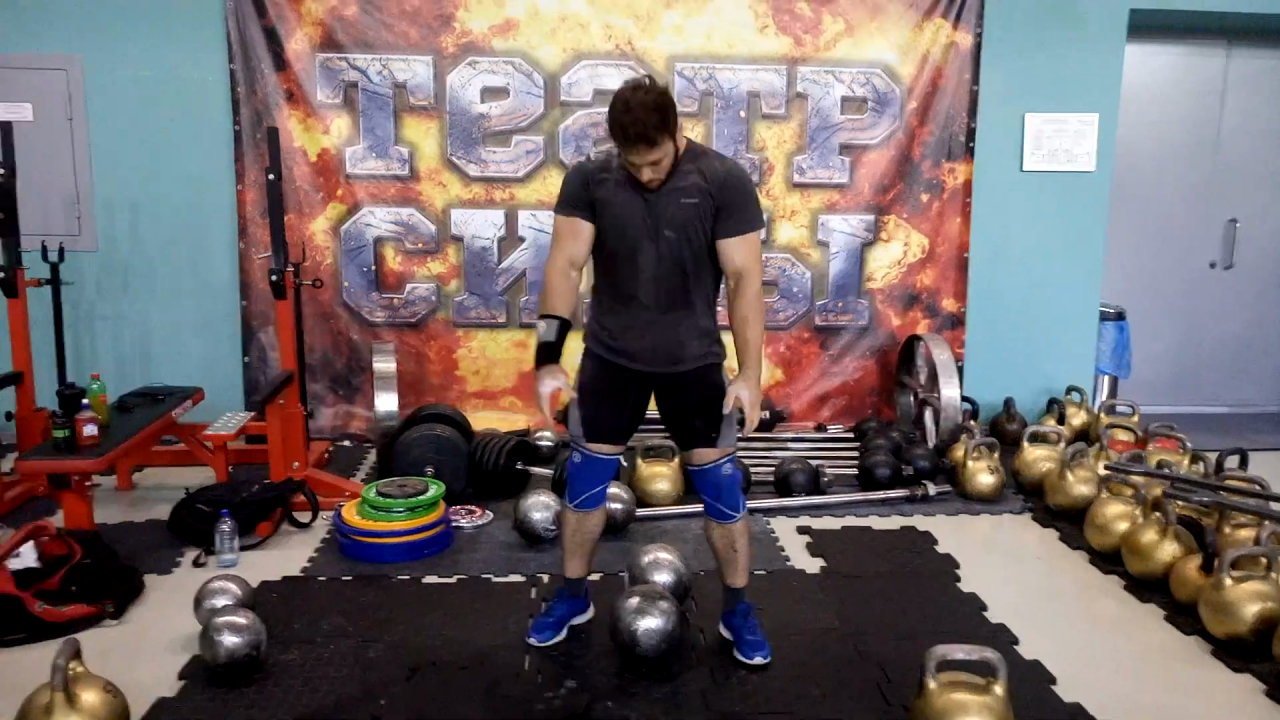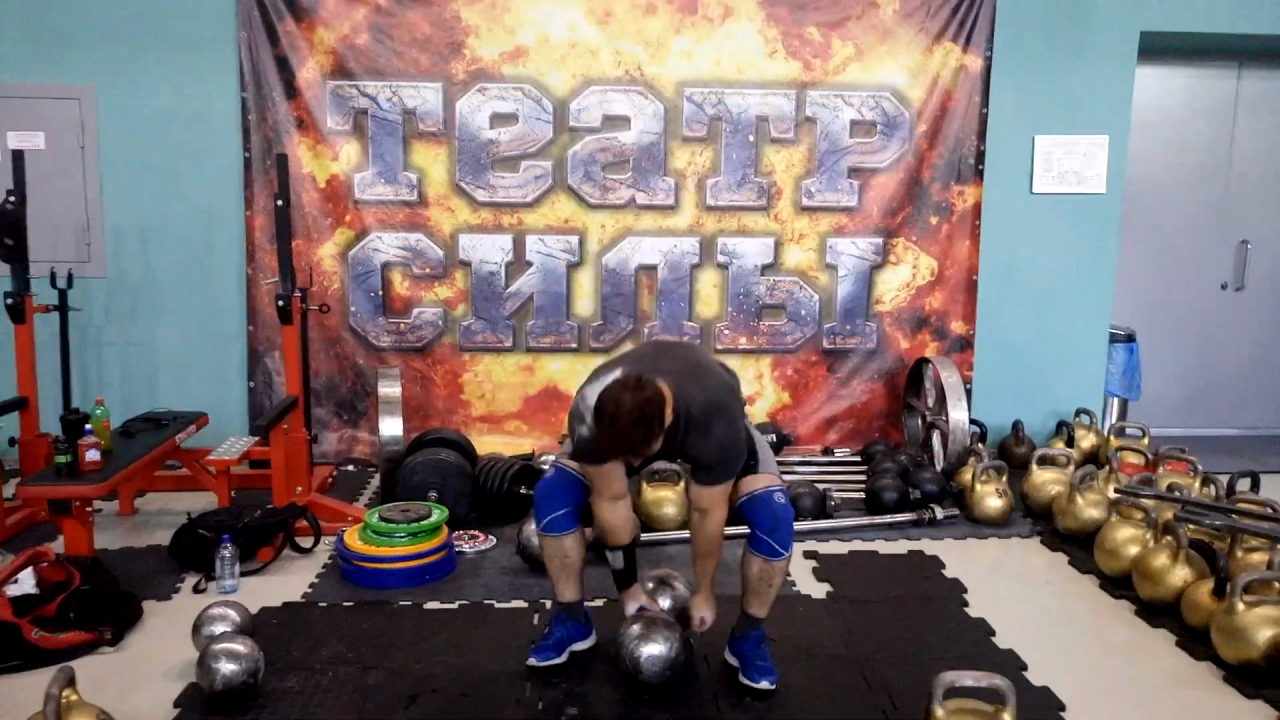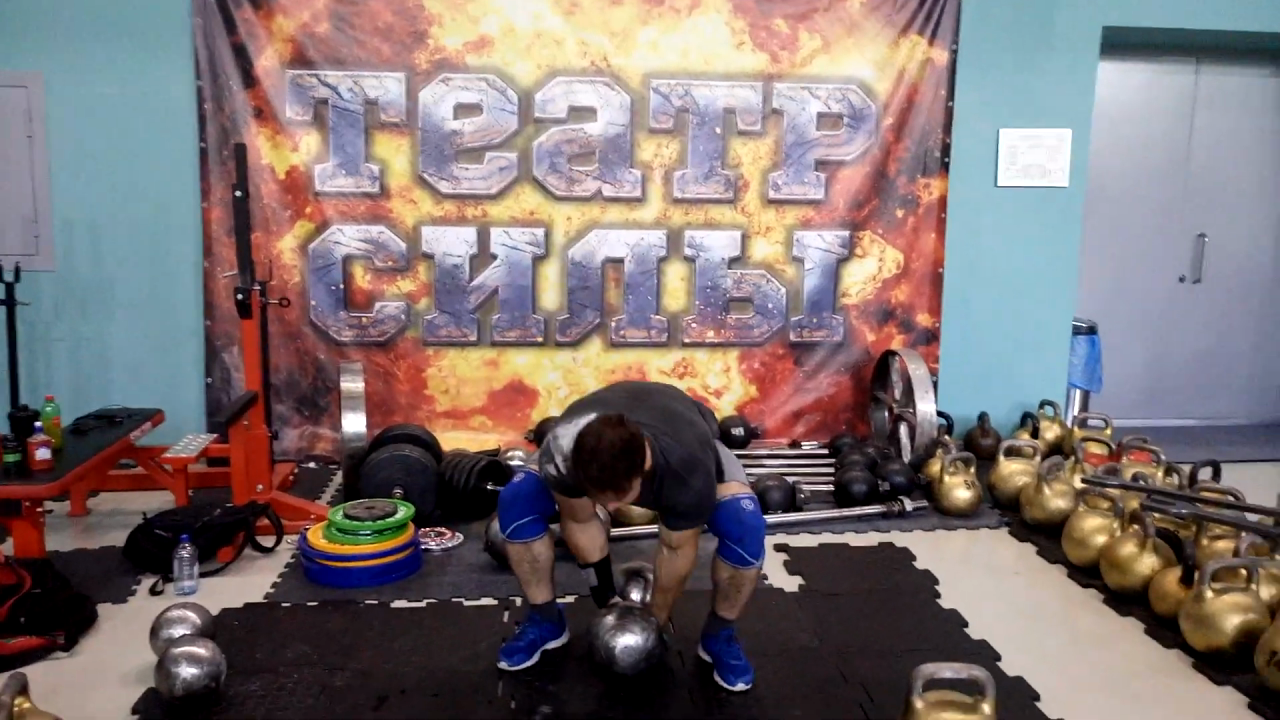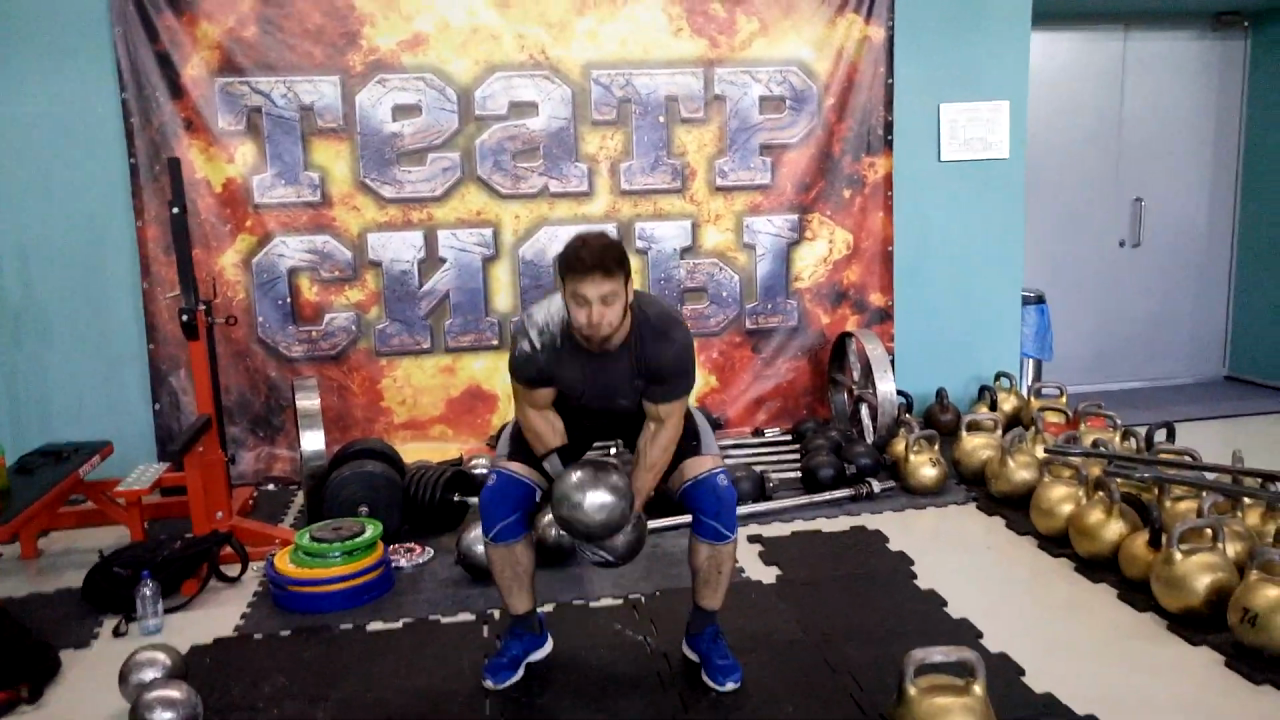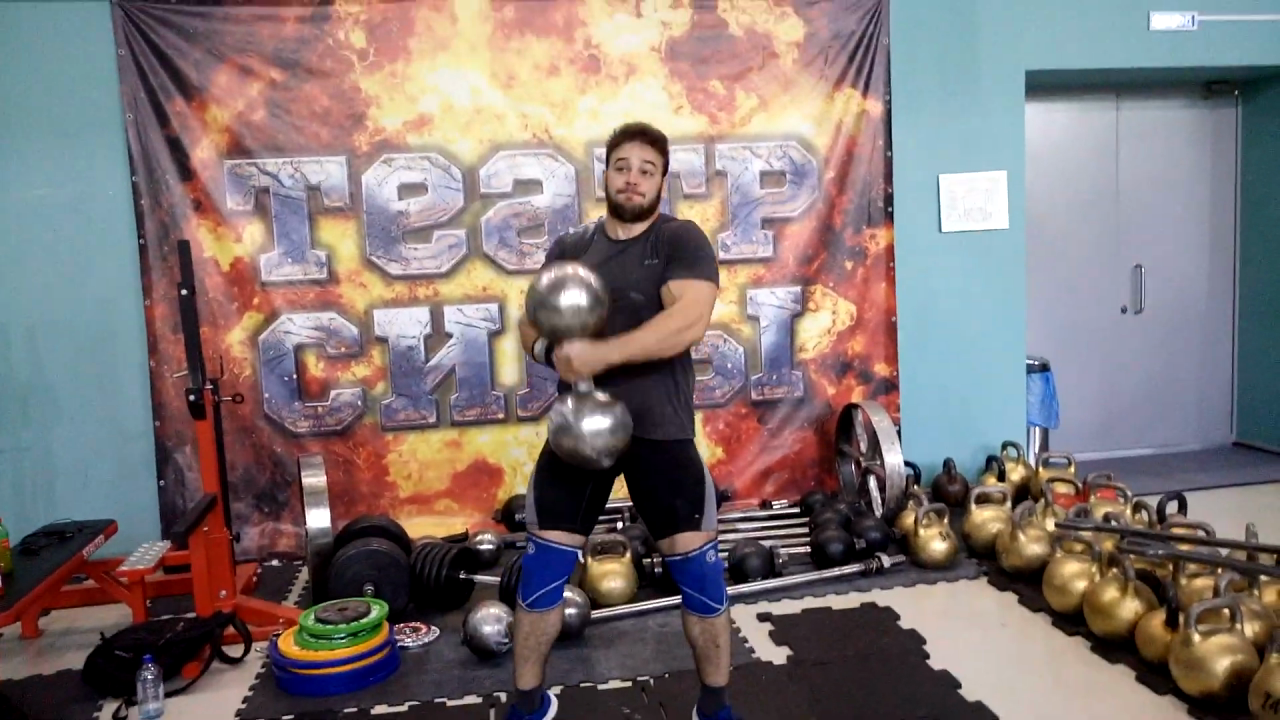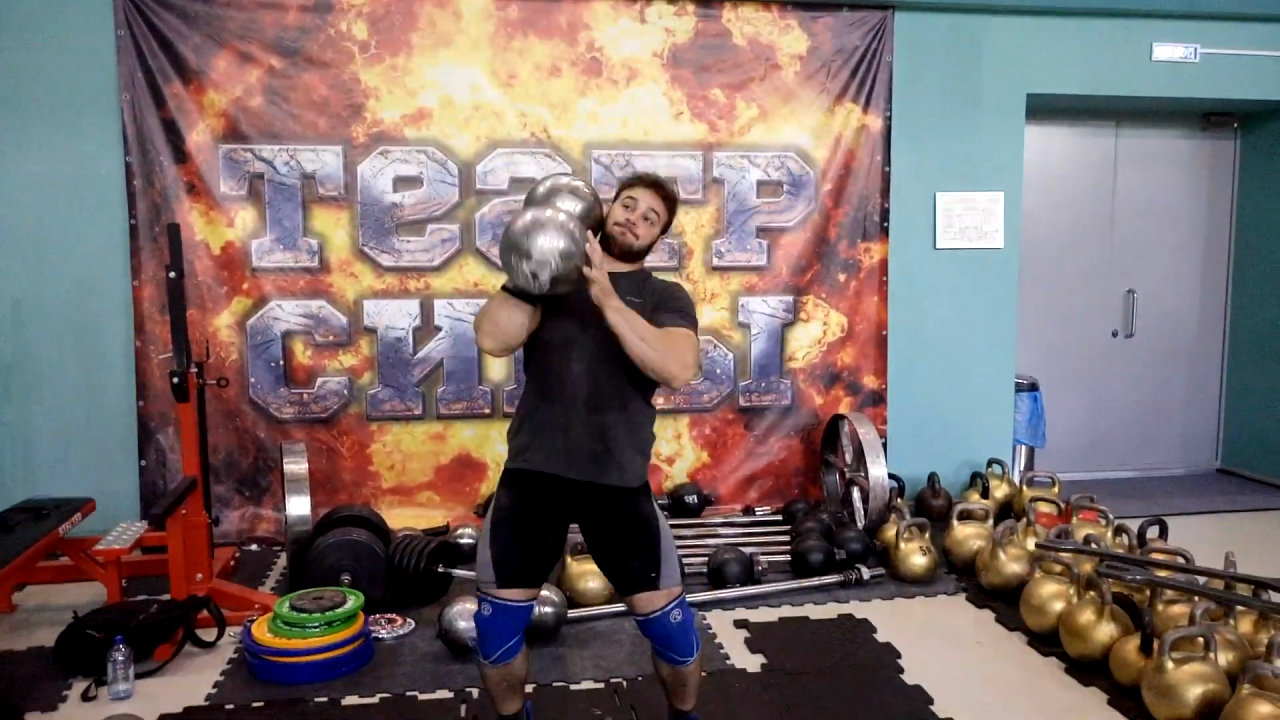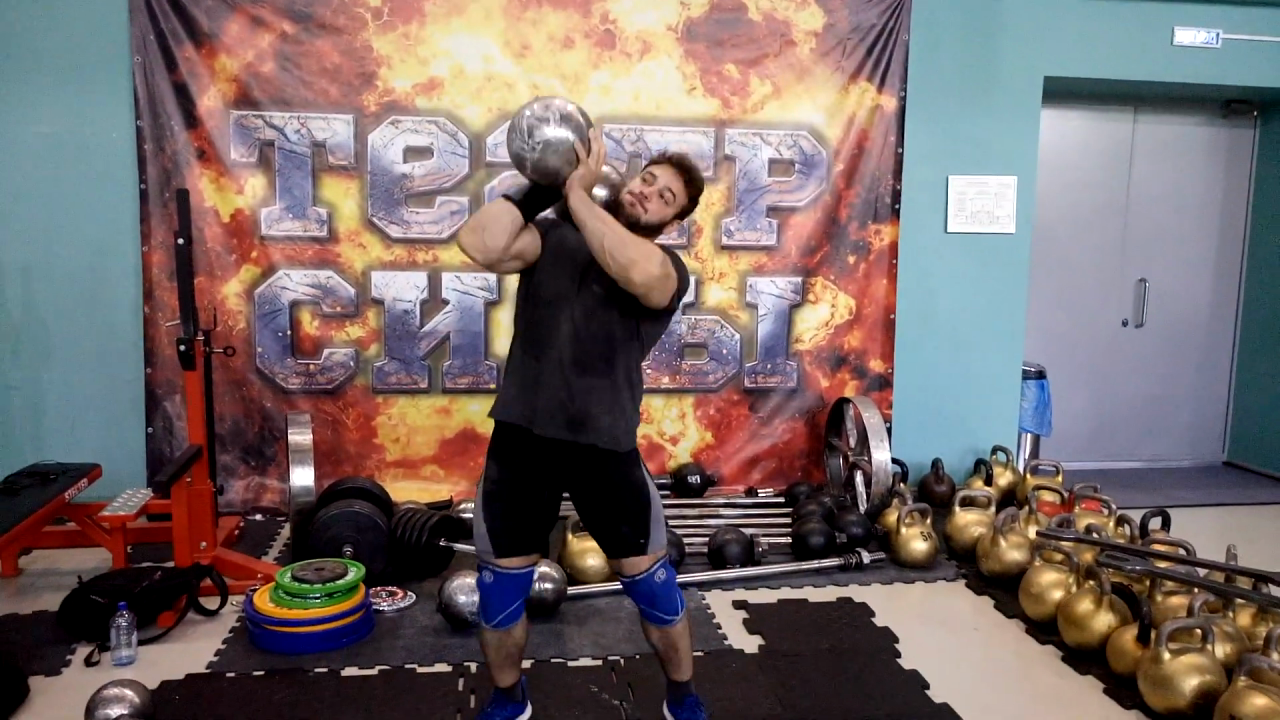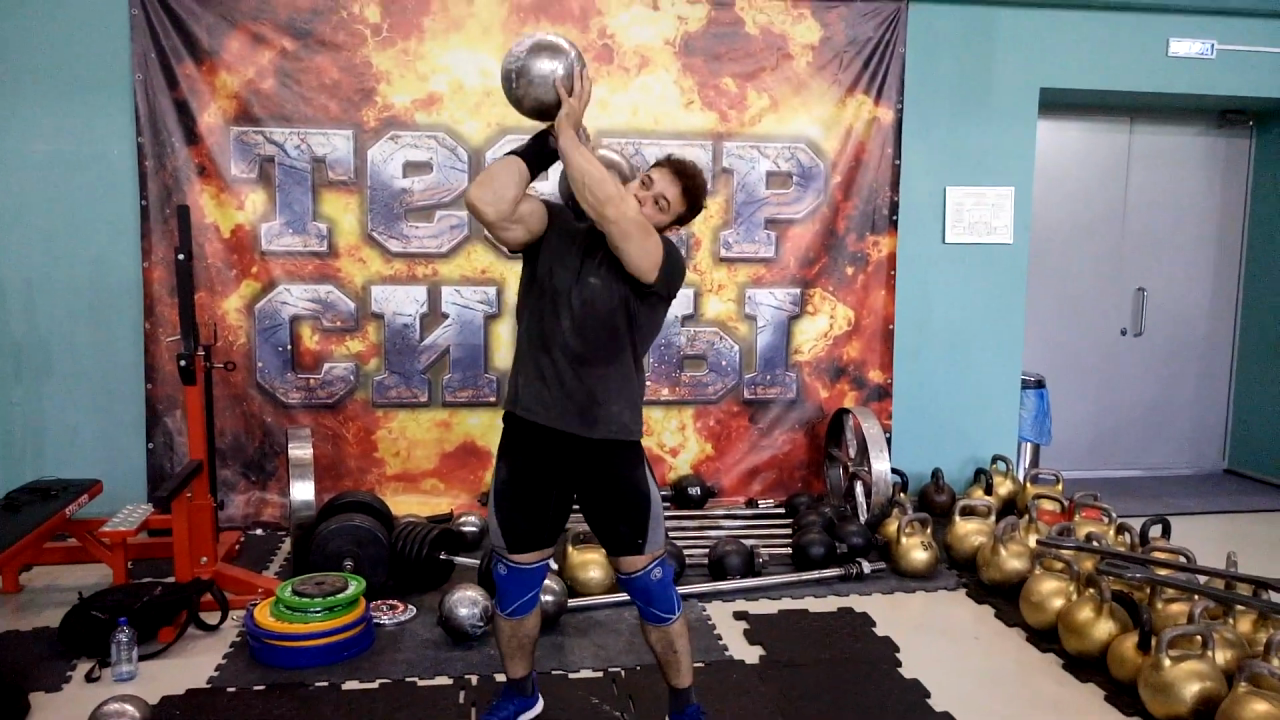
dt=0.3s
person 1, frame 1
left shoulder: (723, 178)
right shoulder: (589, 175)
left elbow: (746, 276)
right elbow: (565, 263)
left wrist: (752, 372)
right wrist: (548, 358)
left hip: (692, 361)
right hip: (612, 356)
left knee: (717, 479)
right knee: (588, 470)
left ankle: (738, 608)
right ankle: (571, 596)
person 1, frame 2
left shoulder: (713, 423)
right shoulder: (592, 416)
left elbow: (708, 514)
right elbow: (610, 501)
left wrist: (704, 594)
right wrist: (629, 584)
left hip: (703, 426)
left knee: (771, 513)
right knee: (555, 492)
left ankle: (749, 634)
right ankle: (570, 617)
person 1, frame 3
left shoulder: (689, 468)
right shoulder: (563, 454)
left elbow: (676, 553)
right elbow: (579, 524)
left wrist: (657, 619)
right wrist: (605, 599)
left hip: (683, 450)
right hip: (606, 461)
left knee: (743, 525)
right knee: (518, 501)
left ankle: (719, 634)
right ankle: (543, 618)
person 1, frame 4
left shoulder: (665, 333)
right shoulder: (536, 333)
left elbow: (662, 425)
right elbow: (535, 410)
left wrist: (631, 504)
left hip: (650, 411)
right hip: (566, 411)
left knee: (715, 497)
right knee: (500, 500)
left ankle: (704, 632)
right ankle: (525, 631)
person 1, frame 5
left shoulder: (681, 240)
right shoulder: (569, 246)
left elbow: (688, 323)
right elbow: (531, 330)
left wrist: (602, 355)
right wrist: (554, 350)
left hip: (660, 427)
left knee: (696, 562)
right knee: (544, 562)
person 1, frame 6
left shoulder: (664, 296)
left elbow: (679, 369)
right elbow: (492, 340)
left wrist: (607, 298)
left hip: (616, 480)
right hip: (532, 471)
left knee: (667, 620)
right knee: (498, 618)
person 1, frame 7
left shoulder: (669, 270)
right shoulder: (551, 238)
left elbow: (637, 272)
right elbow: (476, 244)
left wrist: (576, 189)
right wrist: (541, 187)
left hip: (604, 444)
right hip: (522, 435)
left knee: (651, 580)
right knee: (501, 586)
person 1, frame 8
left shoulder: (662, 263)
right shoulder: (552, 230)
left elbow: (616, 214)
right elbow: (487, 202)
left wrist: (568, 131)
right wrist: (543, 140)
left hip: (608, 444)
right hip: (531, 435)
left knee: (647, 582)
right knee: (516, 579)
